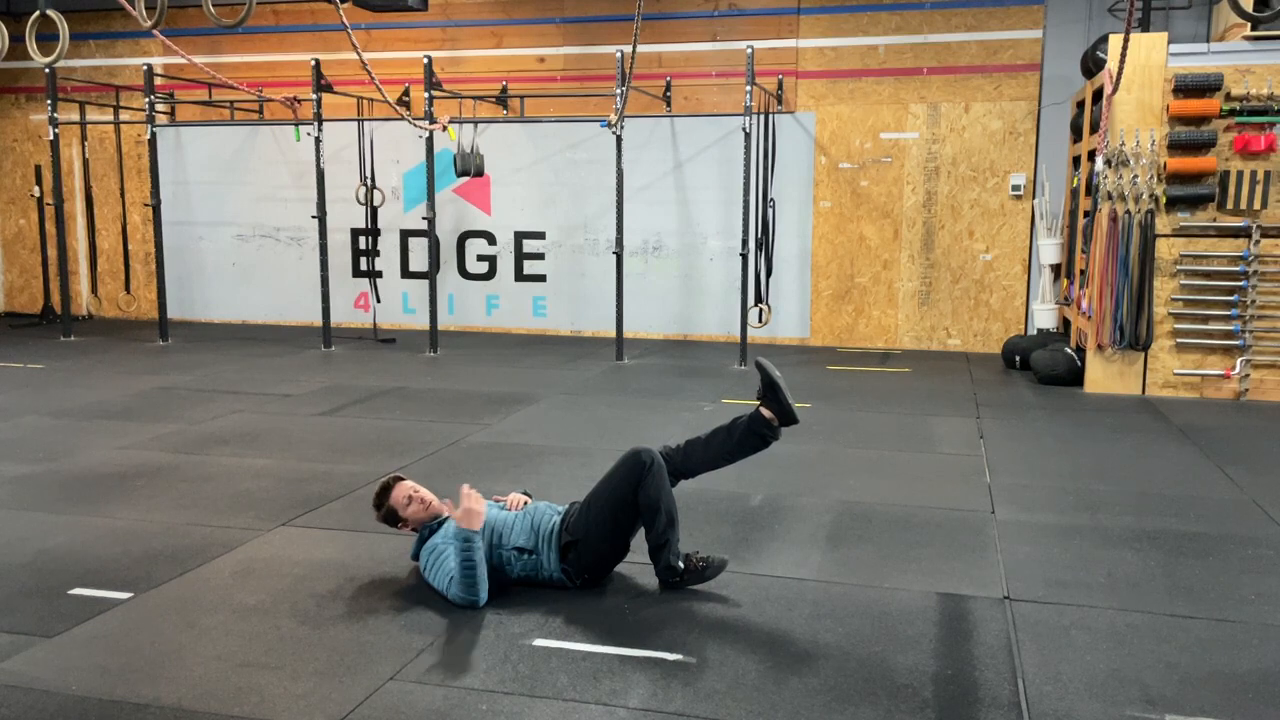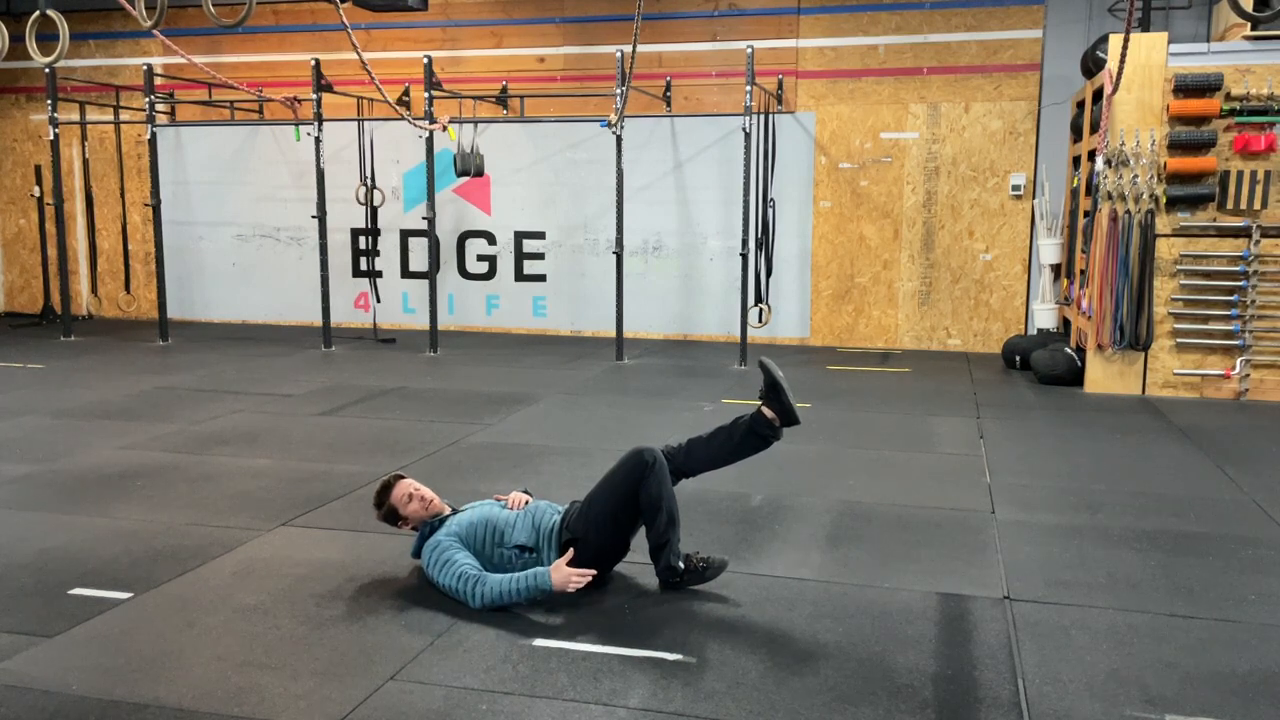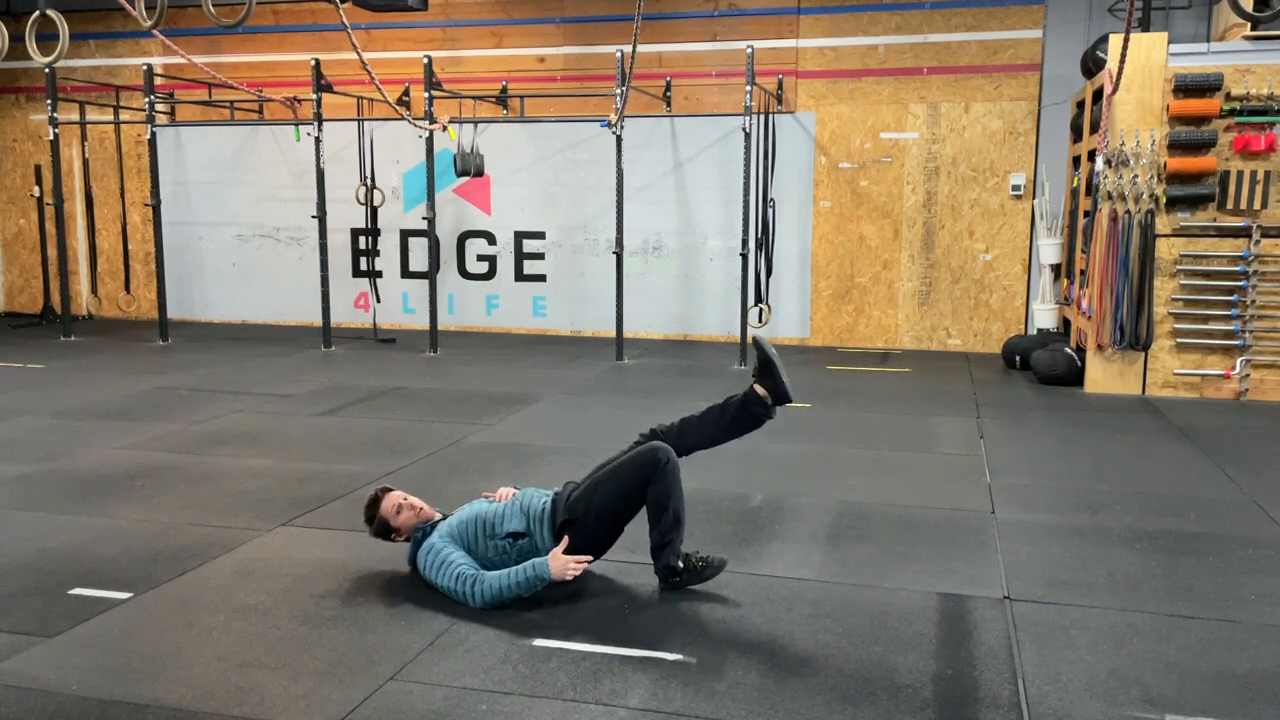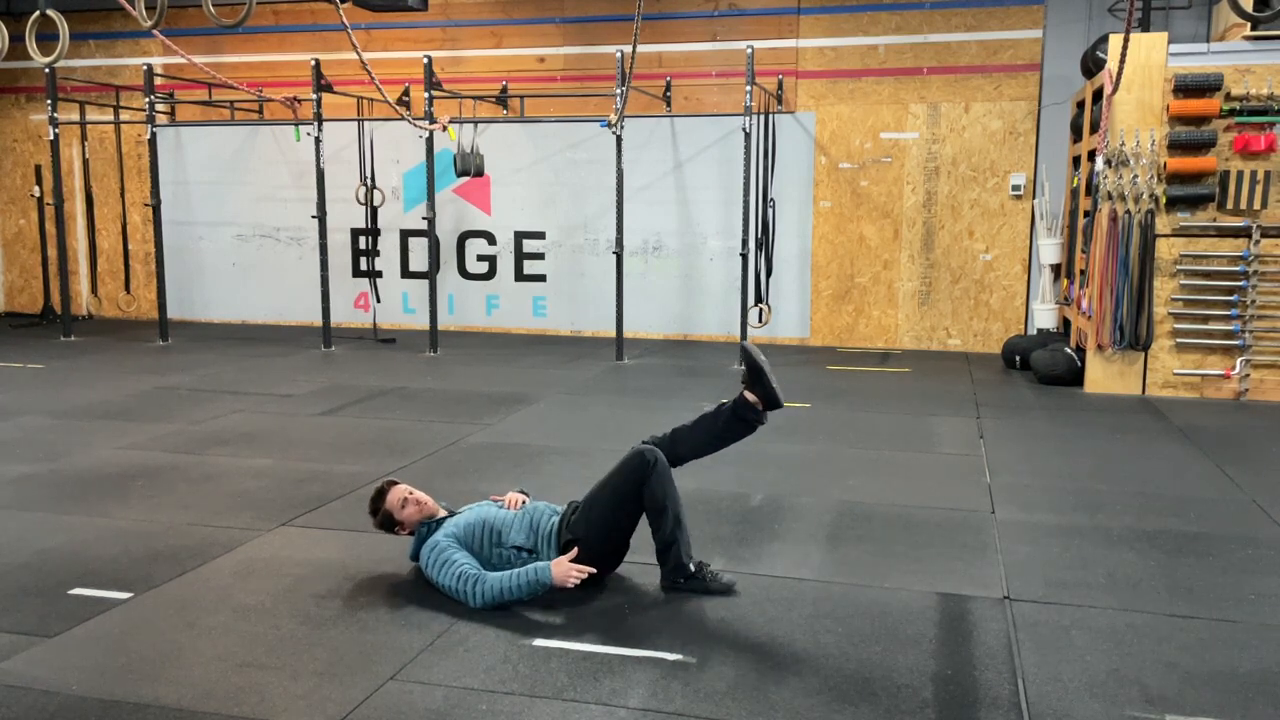
dt=0.7s
person 1, frame 1
left shoulder: (460, 509)
right shoulder: (437, 549)
right elbow: (472, 595)
left wrist: (519, 496)
right wrist: (467, 531)
left hip: (570, 522)
right hip: (577, 556)
left knee: (668, 461)
right knee: (642, 462)
left ankle: (767, 417)
right ankle: (673, 569)
person 1, frame 2
left shoulder: (468, 511)
right shoulder: (439, 549)
right elbow: (478, 591)
left wrist: (521, 495)
right wrist: (545, 579)
left hip: (571, 522)
right hip: (576, 550)
left knee: (669, 459)
right knee: (643, 460)
left ankle: (769, 417)
right ankle: (673, 568)
person 1, frame 3
left shoulder: (457, 520)
right shoulder: (433, 552)
right elbow: (477, 589)
left wrist: (511, 492)
right wrist: (543, 569)
left hip: (564, 504)
right hip: (570, 530)
left knee: (659, 440)
right knee: (657, 459)
left ankle: (759, 397)
right ankle: (672, 567)
person 1, frame 4
left shoulder: (465, 514)
right shoulder: (436, 549)
right elbow: (477, 589)
left wrist: (517, 495)
right wrist: (545, 573)
left hip: (571, 521)
right hip: (578, 549)
left knee: (655, 450)
right knee: (646, 461)
left ankle: (751, 404)
right ankle: (679, 570)
